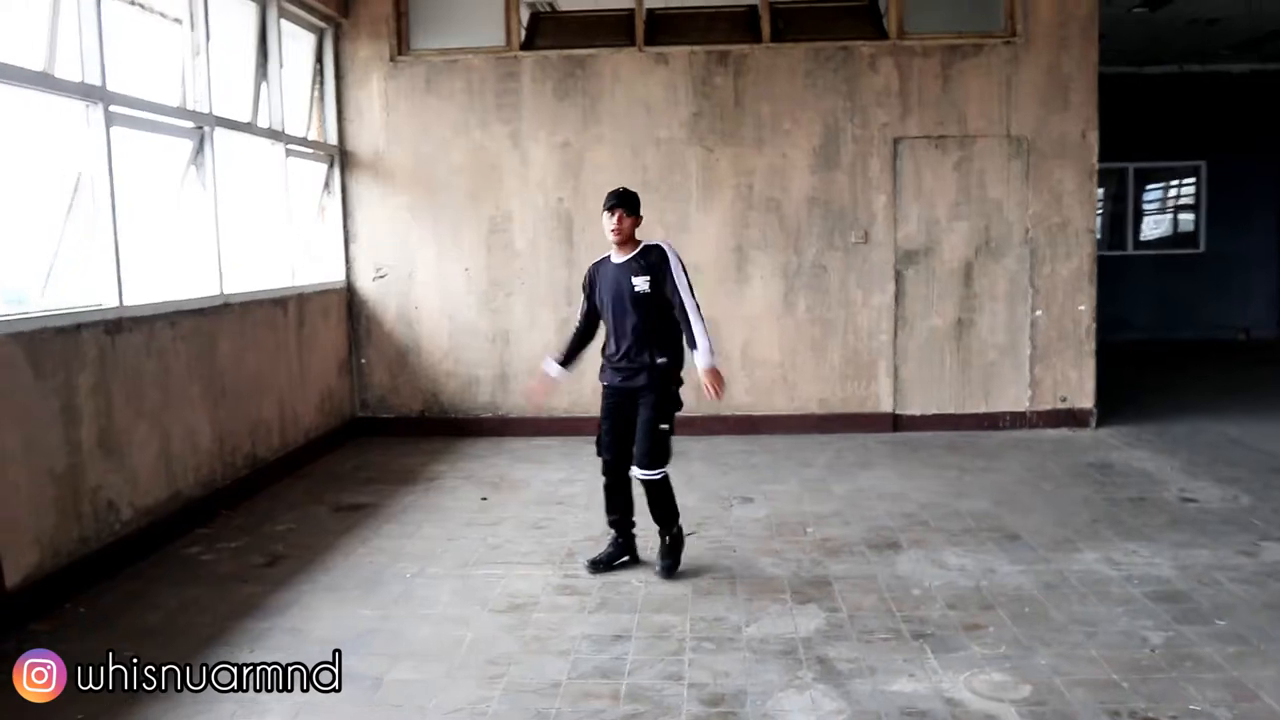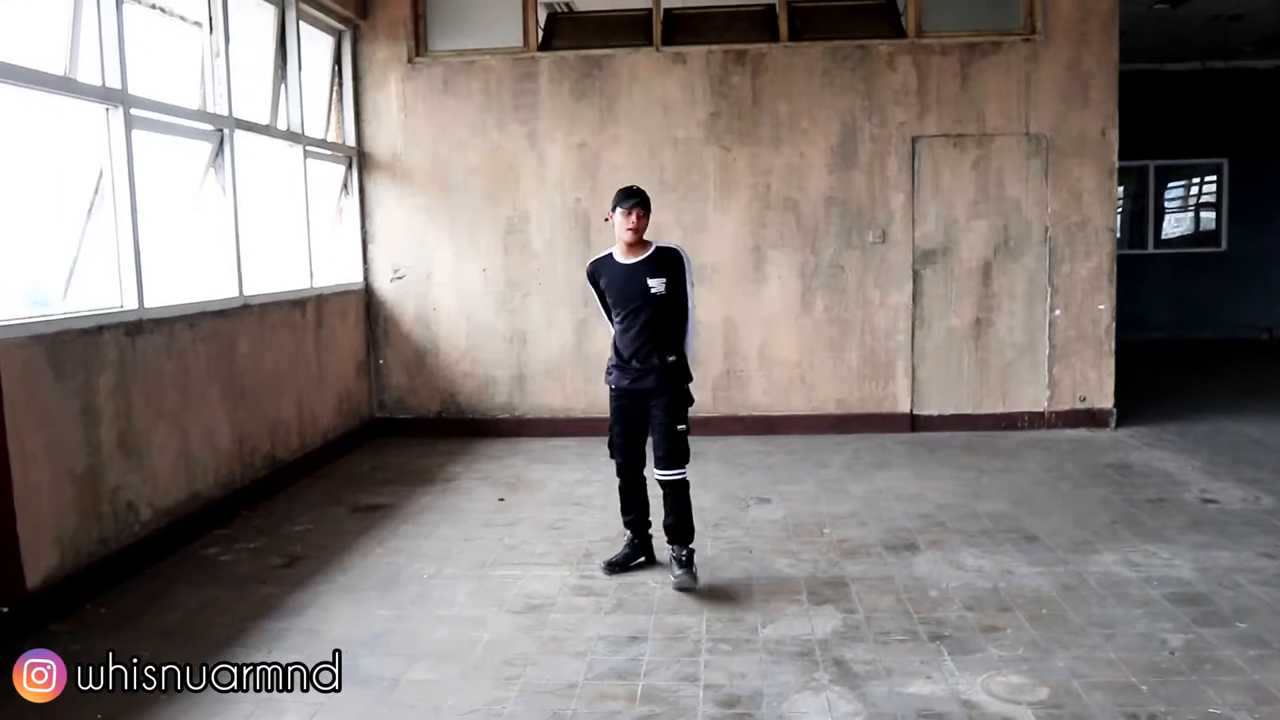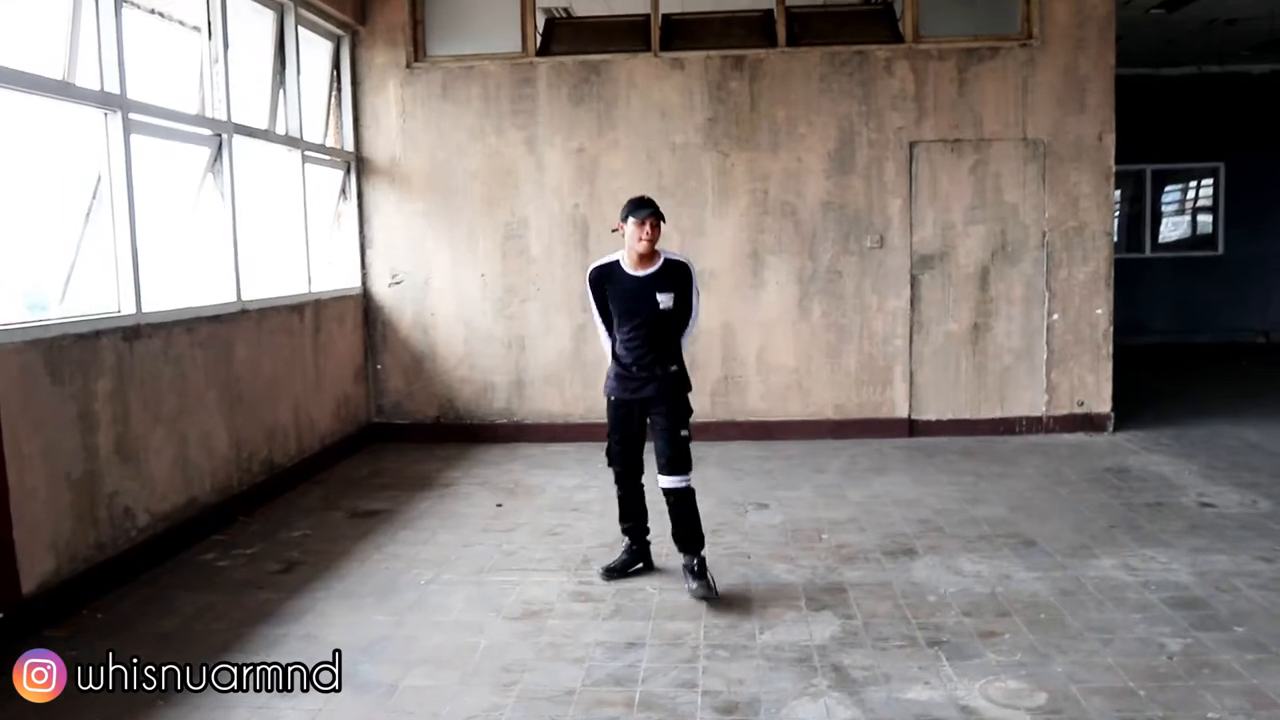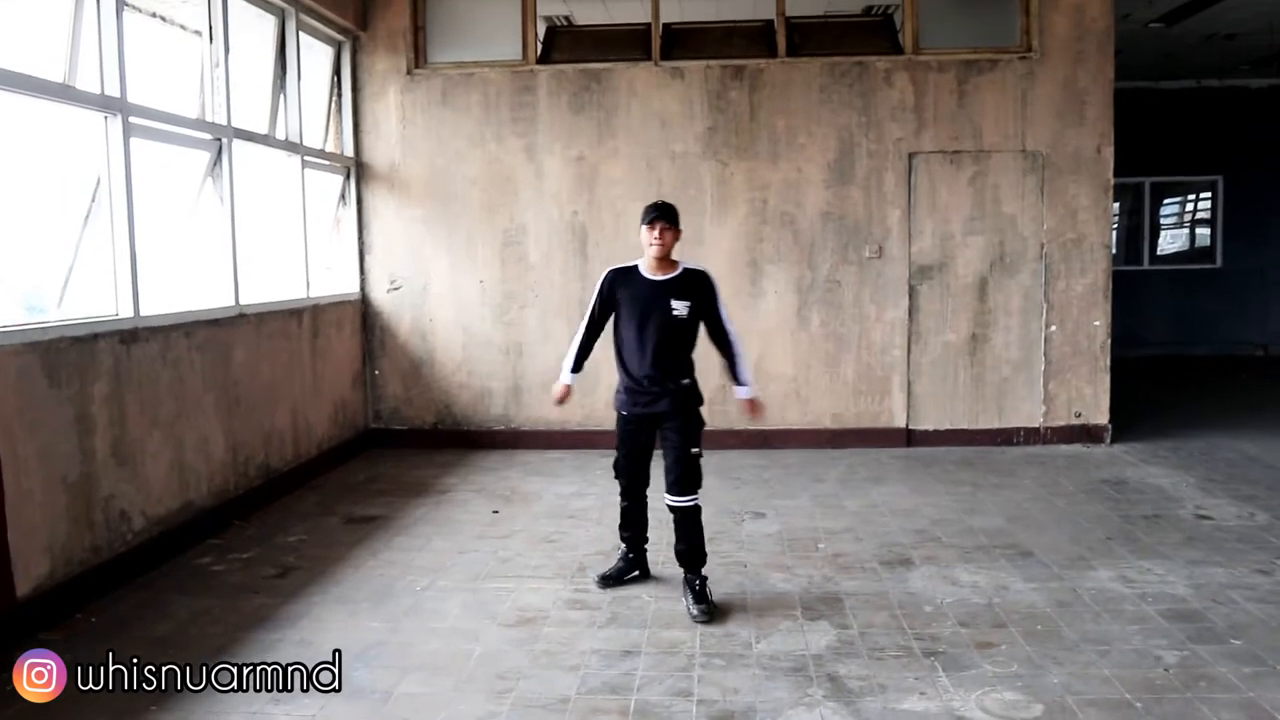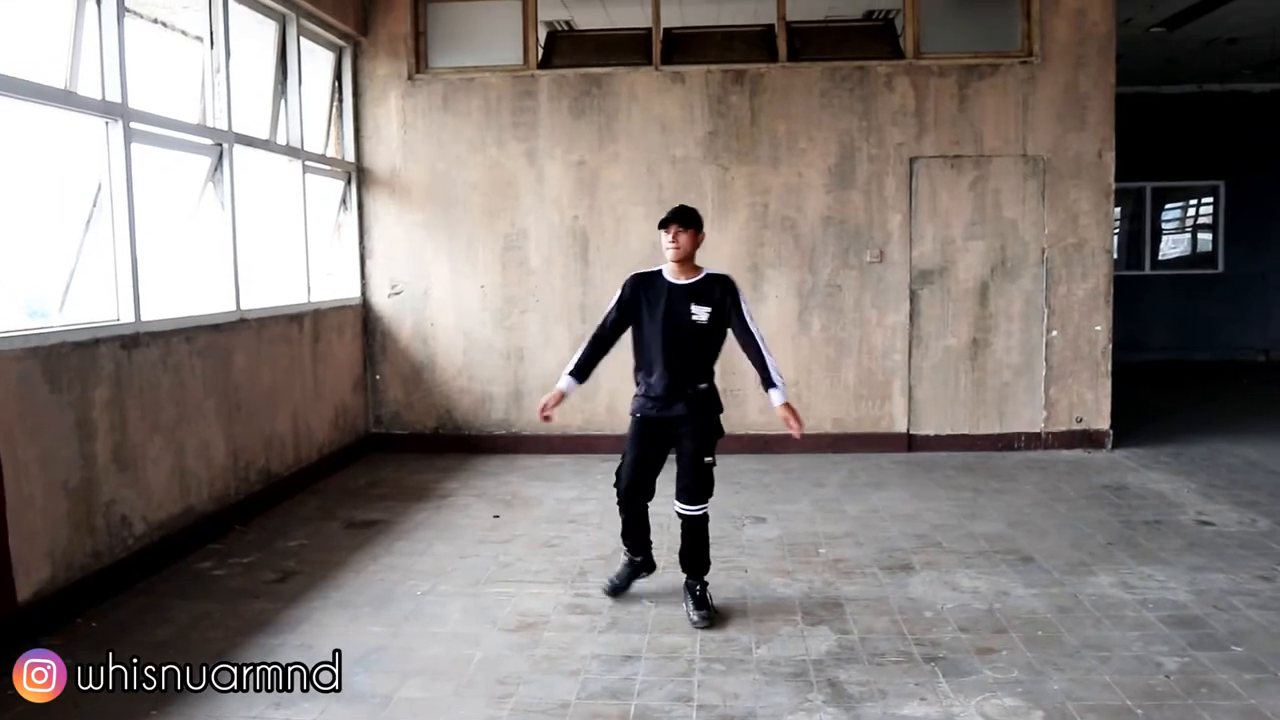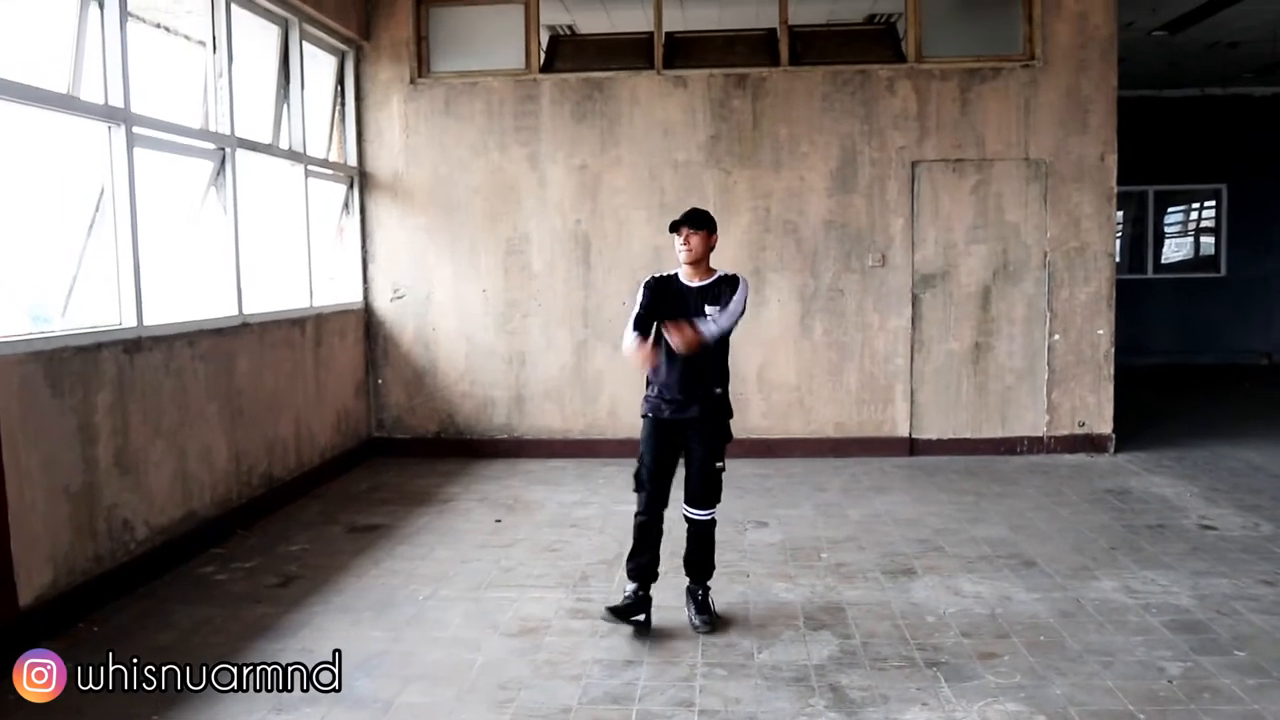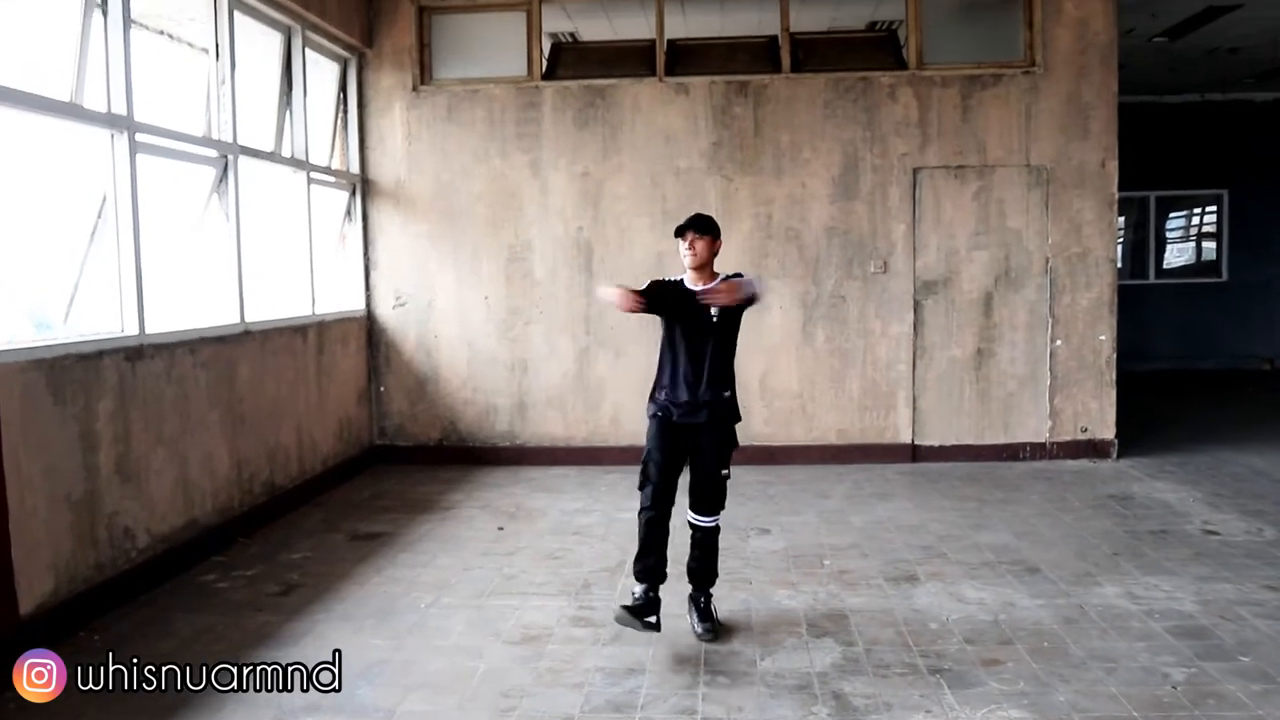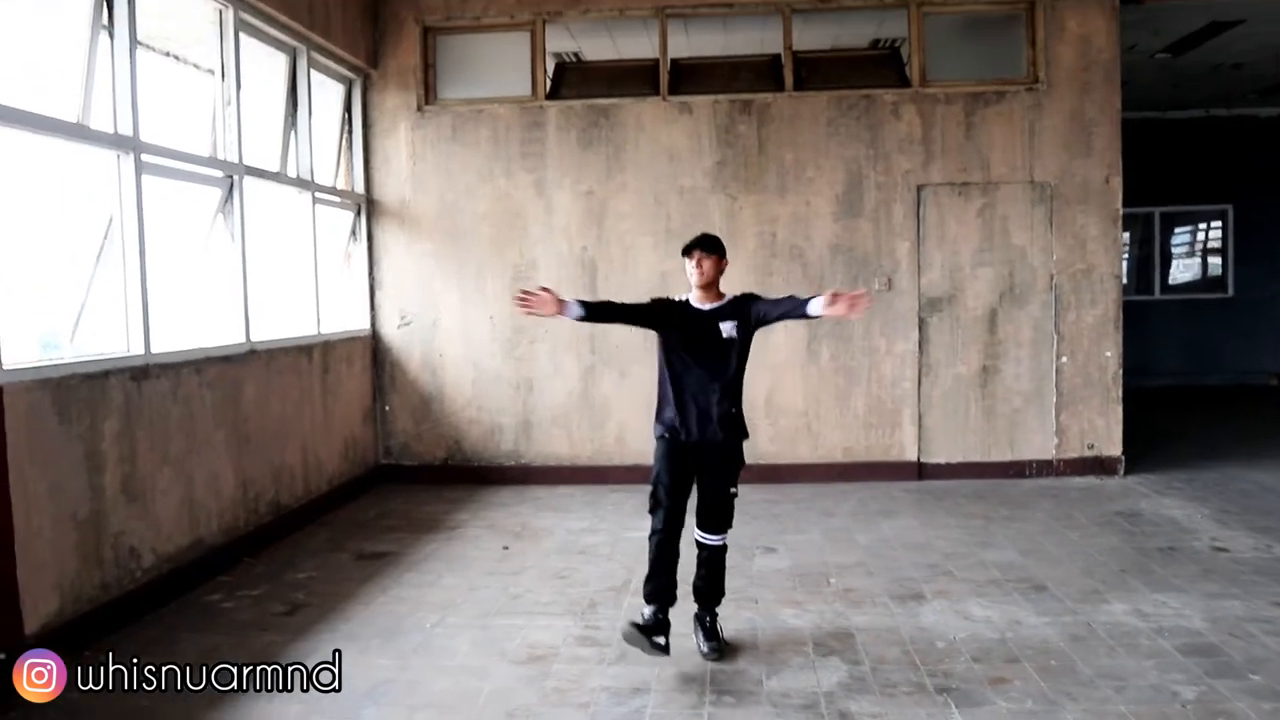
dt=0.2s
person 1, frame 1
left shoulder: (661, 257)
right shoulder: (597, 272)
left elbow: (687, 310)
right elbow: (585, 328)
left wrist: (705, 361)
right wrist: (554, 368)
left hip: (656, 377)
right hip: (615, 380)
left knee: (649, 464)
right knee: (613, 464)
left ankle: (671, 535)
right ankle: (622, 542)
person 1, frame 2
left shoulder: (672, 259)
right shoulder: (598, 270)
left elbow: (685, 317)
left wrist: (673, 361)
left hip: (666, 376)
right hip: (623, 379)
left knee: (670, 467)
right knee: (626, 466)
left ankle: (680, 550)
right ankle: (638, 541)
person 1, frame 3
left shoulder: (679, 272)
right shoulder: (601, 275)
left hip: (667, 385)
right hip: (622, 387)
left knee: (675, 474)
right knee: (625, 474)
left ankle: (692, 559)
right ankle: (636, 548)
person 1, frame 4
left shoulder: (698, 282)
right shoulder: (617, 280)
left elbow: (722, 335)
right elbow: (592, 328)
left wrist: (743, 387)
right wrist: (568, 376)
left hip: (678, 401)
right hip: (632, 400)
left knee: (682, 493)
right knee: (630, 486)
left ankle: (694, 577)
right ankle: (633, 557)
person 1, frame 5
left shoulder: (720, 288)
right shoulder: (638, 285)
left elbow: (750, 339)
right elbow: (605, 332)
left wrist: (779, 396)
right wrist: (565, 383)
left hip: (697, 408)
right hip: (649, 405)
left knee: (693, 501)
right knee: (630, 490)
left ankle: (695, 584)
right ankle: (638, 557)
person 1, frame 6
left shoulder: (732, 286)
right shoulder: (656, 287)
left elbow: (725, 319)
right elbow: (635, 325)
left wrist: (697, 332)
right wrist: (635, 344)
left hip: (708, 412)
right hip: (660, 408)
left knee: (701, 506)
right knee: (648, 501)
left ankle: (698, 590)
right ankle: (638, 592)
person 1, frame 7
left shoulder: (732, 286)
right shoulder: (666, 290)
left elbow: (748, 291)
right elbow: (642, 299)
left wrist: (734, 293)
right wrist: (629, 298)
left hip: (715, 417)
right hip: (667, 412)
left knee: (706, 512)
right knee: (654, 500)
left ankle: (701, 597)
right ankle: (646, 594)
person 1, frame 8
left shoulder: (742, 309)
right shoulder: (669, 311)
left elbow: (776, 309)
right elbow: (628, 313)
left wrist: (819, 305)
right wrist: (569, 308)
left hip: (722, 436)
right hip: (674, 432)
left knee: (714, 530)
right knee: (664, 522)
left ankle: (707, 615)
right ankle: (656, 615)
